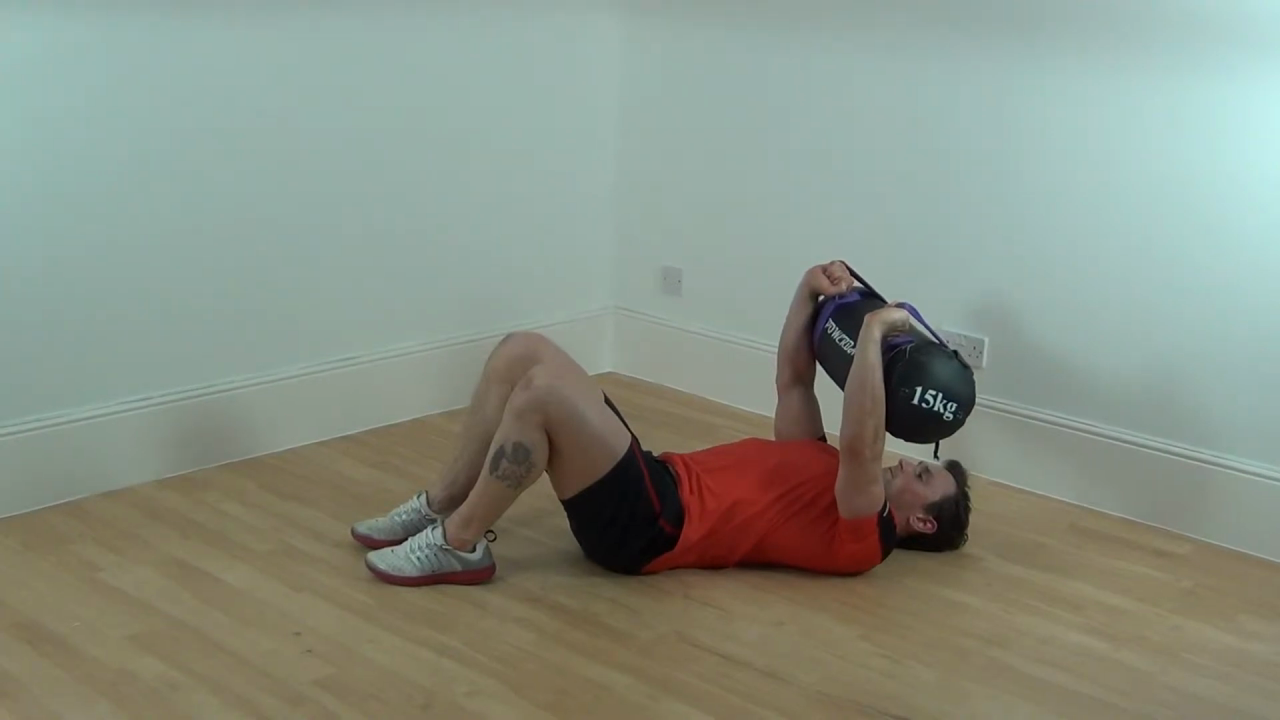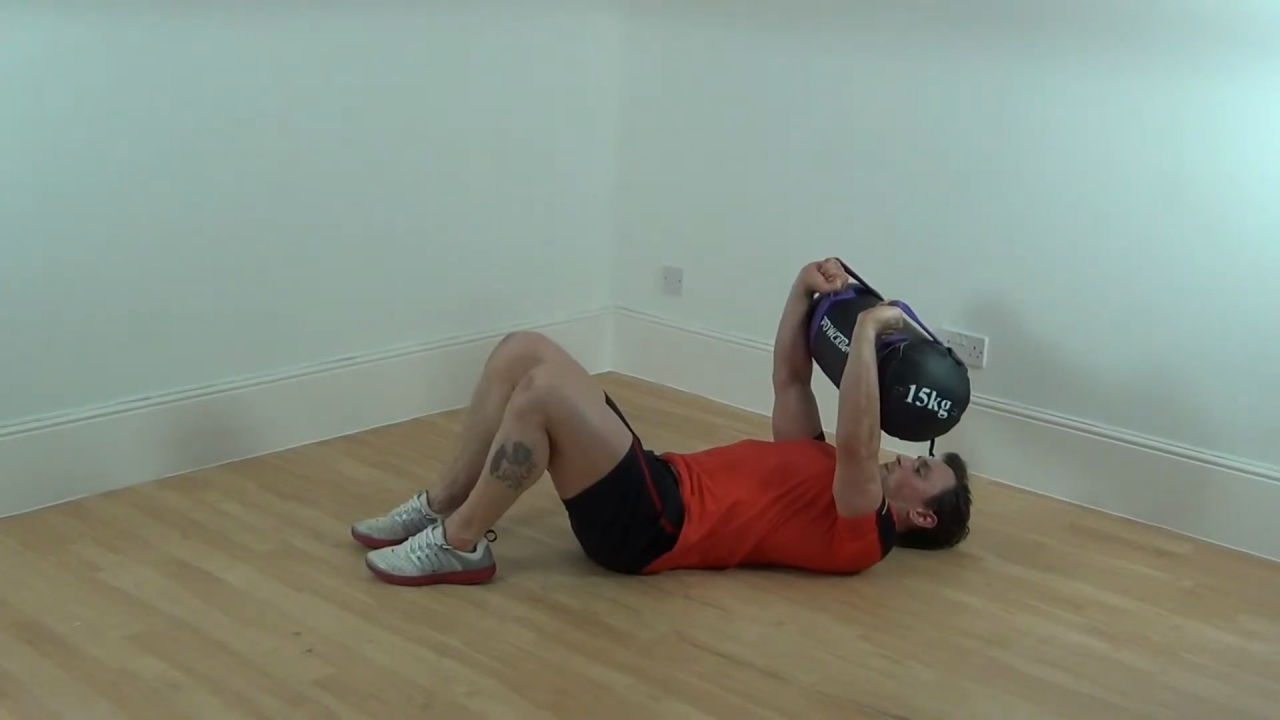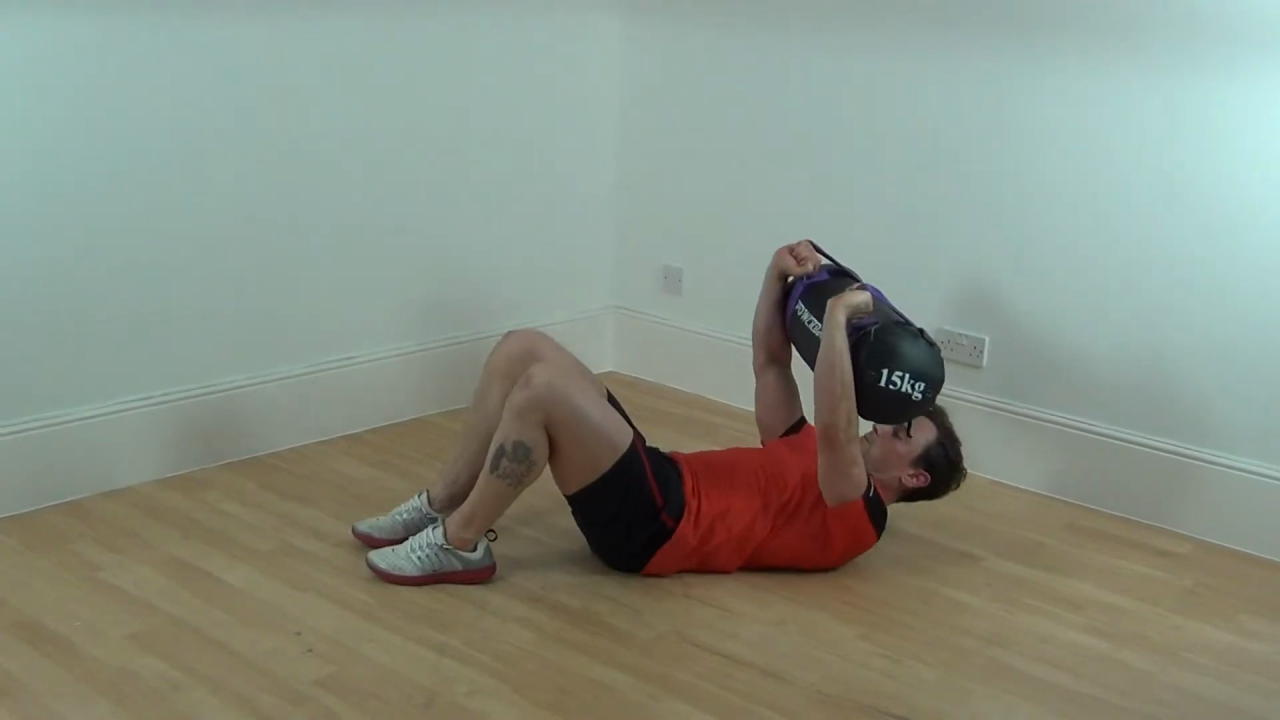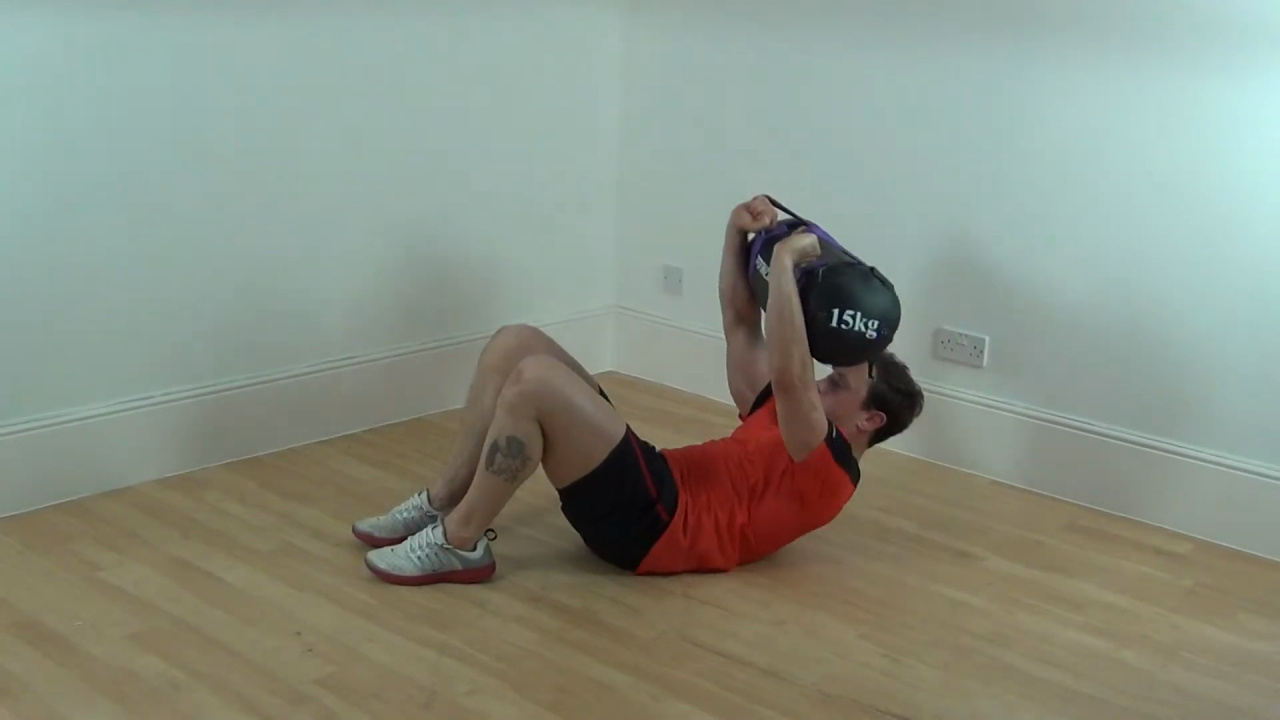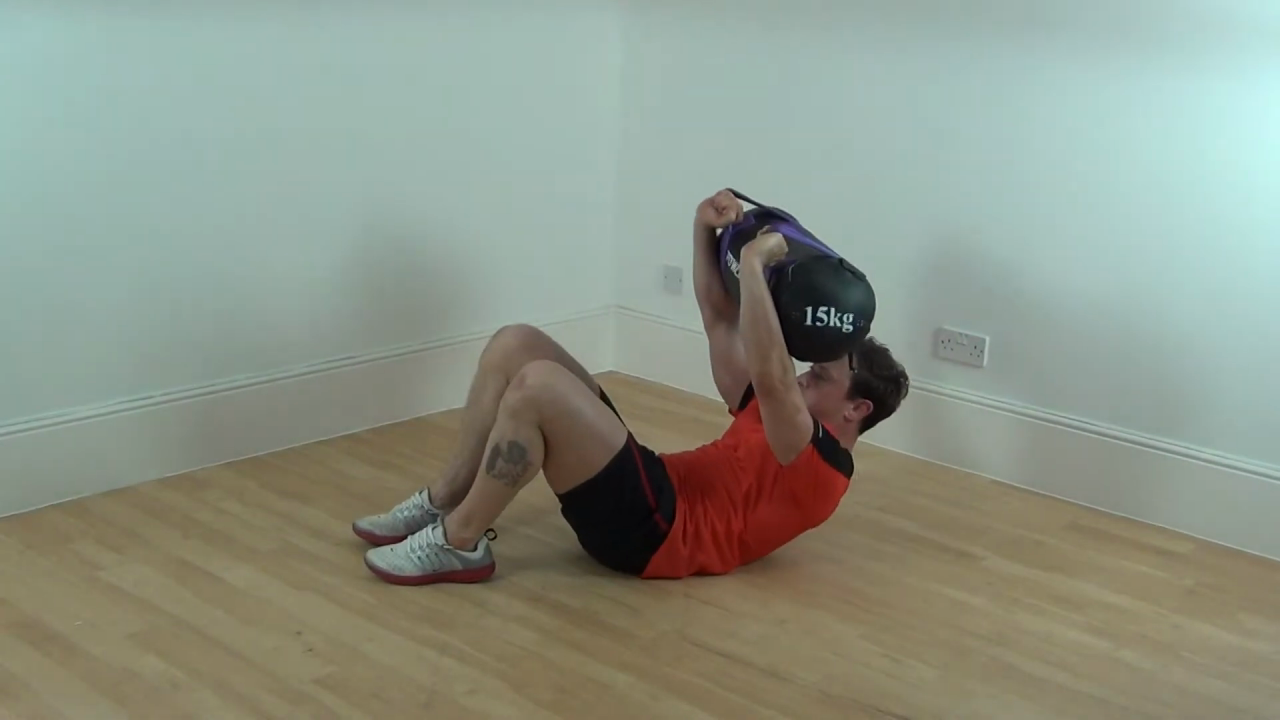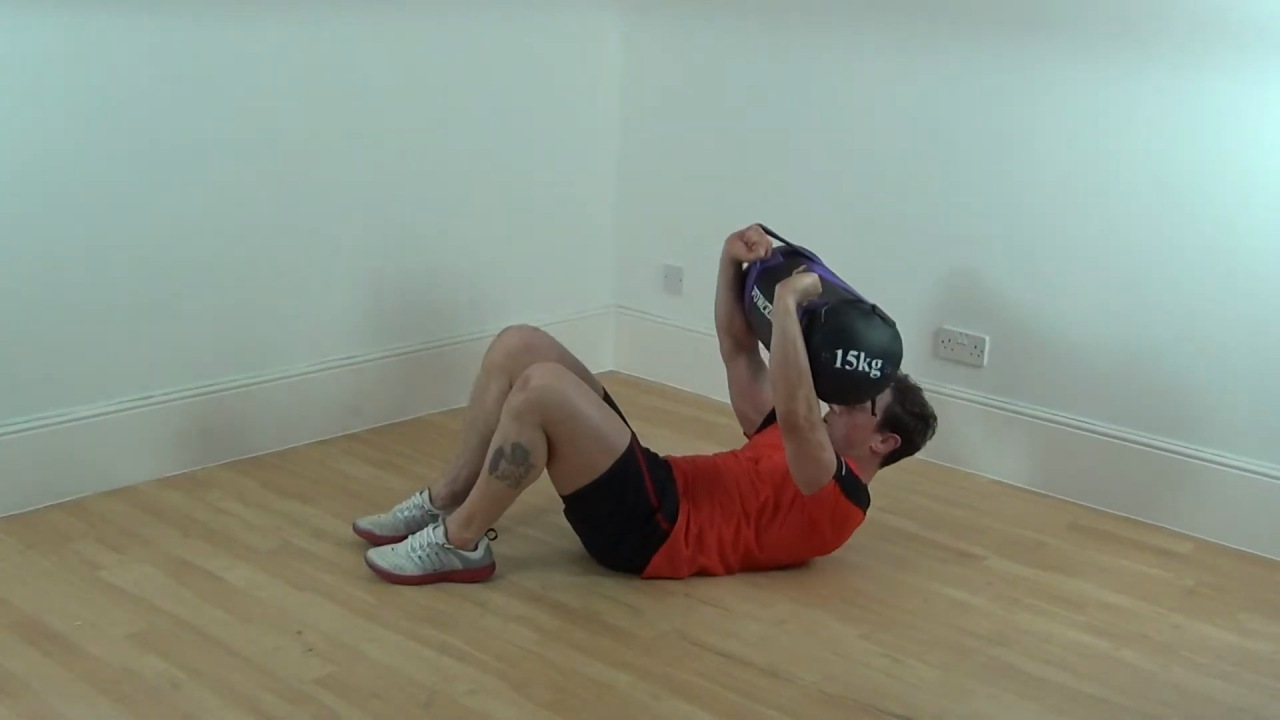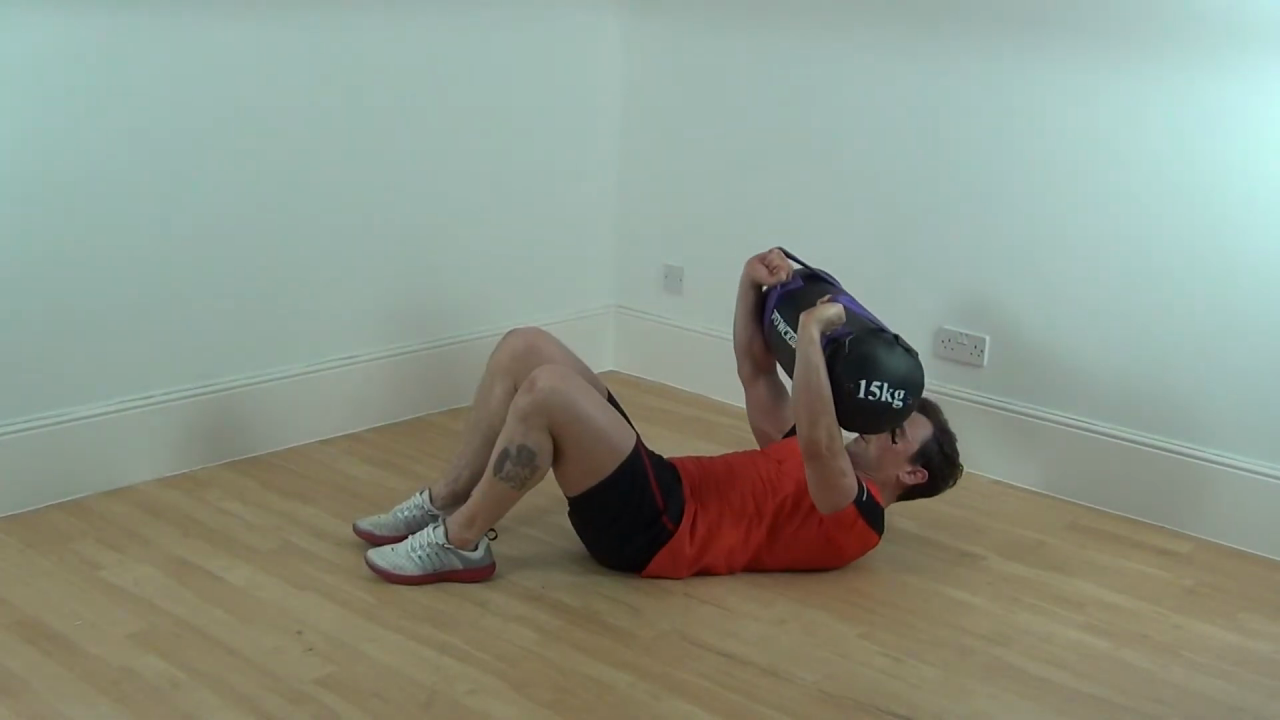
dt=0.4s
person 1, frame 1
left shoulder: (859, 536)
right shoulder: (822, 471)
left elbow: (861, 444)
right elbow: (792, 381)
left wrist: (873, 334)
right wrist: (810, 289)
left hip: (649, 525)
right hip: (652, 482)
left knee: (542, 389)
right knee: (521, 351)
left ankle: (458, 545)
right ankle: (440, 505)
person 1, frame 2
left shoulder: (858, 535)
right shoulder: (821, 468)
left elbow: (856, 442)
right elbow: (789, 379)
left wrist: (867, 333)
right wrist: (805, 289)
left hip: (649, 525)
right hip: (653, 482)
left knee: (543, 389)
right knee: (522, 351)
left ankle: (459, 544)
right ankle: (439, 505)
person 1, frame 3
left shoulder: (854, 520)
right shoulder: (810, 457)
left elbow: (836, 428)
right elbow: (770, 364)
left wrist: (838, 316)
right wrist: (778, 273)
left hip: (651, 525)
right hip: (654, 482)
left knee: (541, 387)
right knee: (522, 348)
left ankle: (460, 544)
right ankle: (441, 504)
person 1, frame 4
left shoulder: (827, 471)
right shoulder: (786, 424)
left elbow: (791, 374)
right elbow: (741, 325)
left wrist: (785, 262)
right wrist: (738, 234)
left hip: (646, 523)
right hip: (642, 488)
left knee: (533, 379)
right knee: (514, 342)
left ankle: (459, 543)
right ankle: (441, 503)
person 1, frame 5
left shoulder: (820, 467)
right shoulder: (775, 417)
left elbow: (770, 373)
right elbow: (720, 321)
left wrist: (754, 263)
right wrist: (704, 228)
left hip: (649, 528)
right hip: (641, 489)
left knee: (535, 386)
right knee: (514, 344)
left ankle: (458, 544)
right ankle: (441, 502)
person 1, frame 6
left shoulder: (839, 500)
right shoulder: (794, 444)
left elbow: (796, 412)
right elbow: (738, 352)
left wrist: (787, 302)
right wrist: (731, 262)
left hip: (650, 529)
right hip: (648, 488)
left knee: (540, 386)
right knee: (518, 345)
left ankle: (459, 544)
right ankle: (444, 501)
person 1, frame 7
left shoulder: (855, 519)
right shoulder: (823, 471)
left elbow: (817, 440)
right elbow: (755, 372)
left wrist: (812, 328)
right wrist: (751, 282)
left hip: (654, 530)
right hip: (655, 489)
left knee: (545, 388)
right knee: (524, 347)
left ankle: (460, 543)
right ankle: (444, 502)
